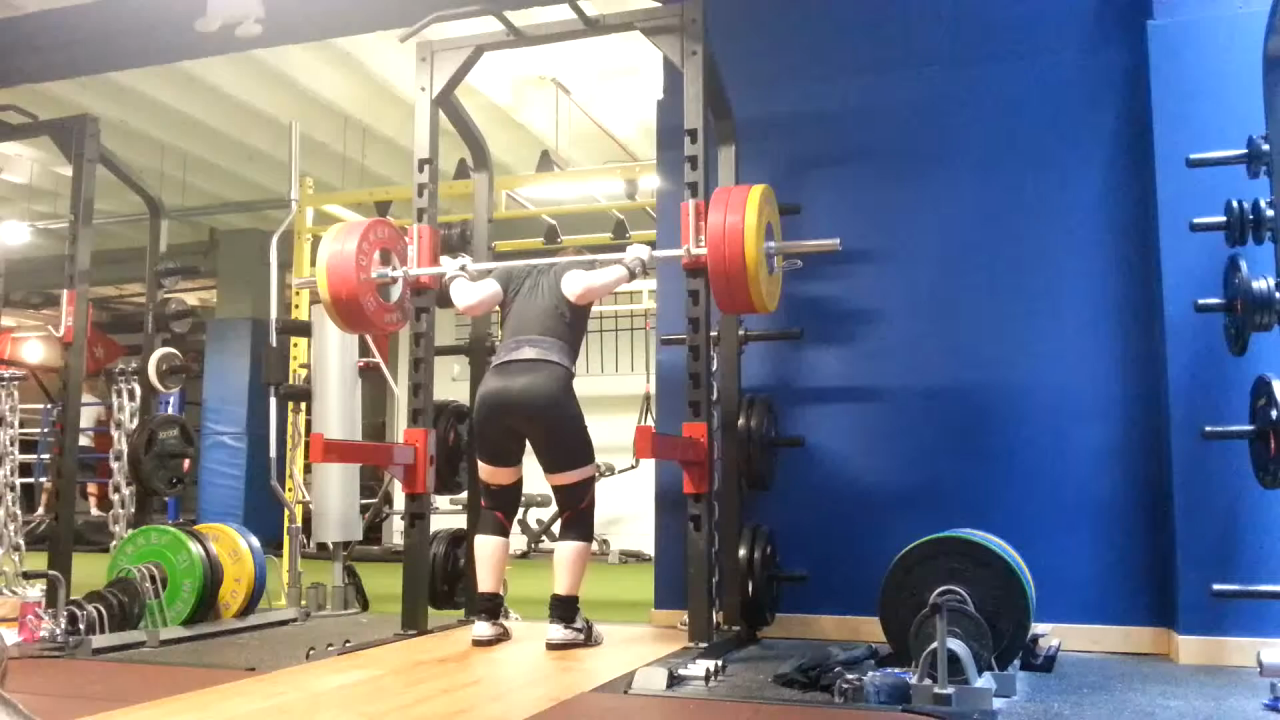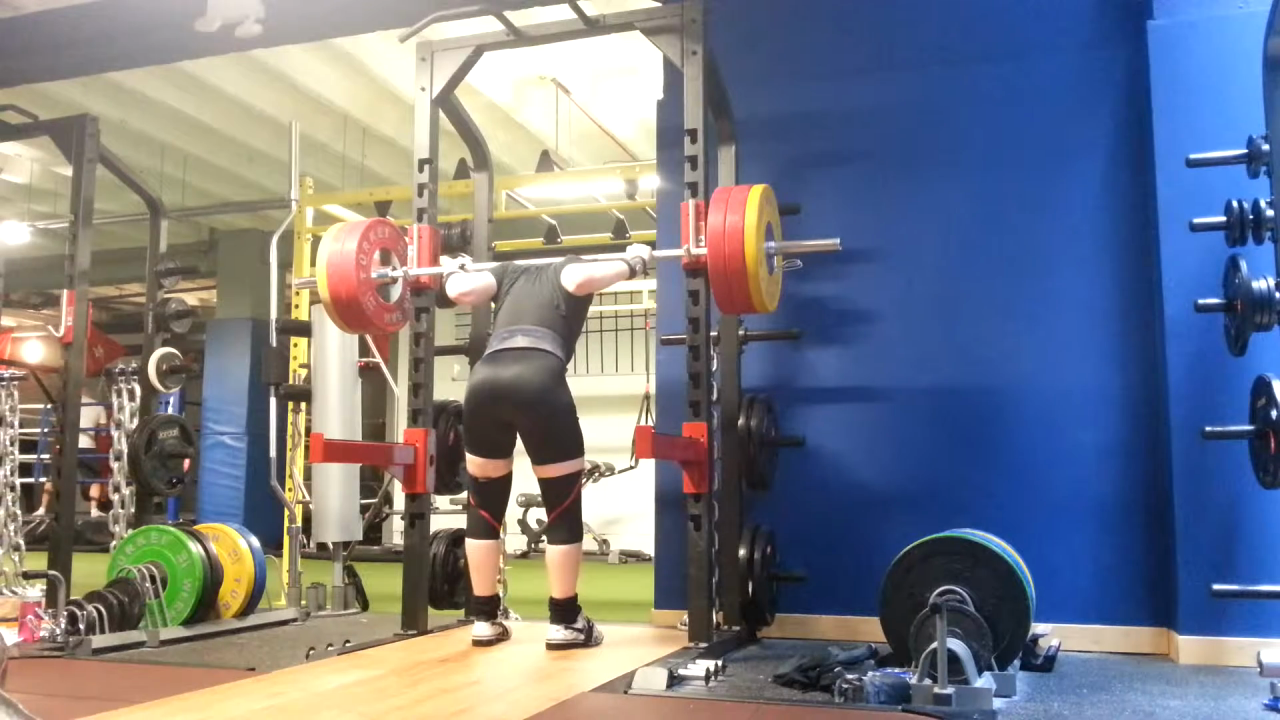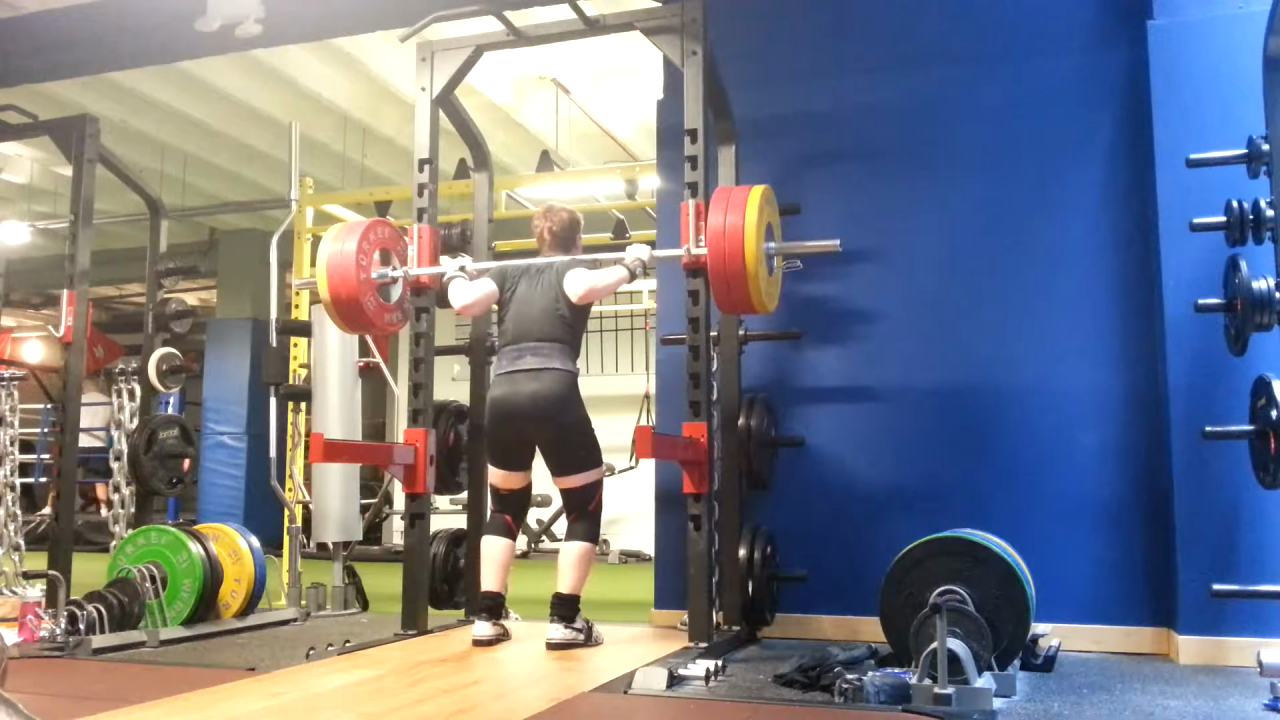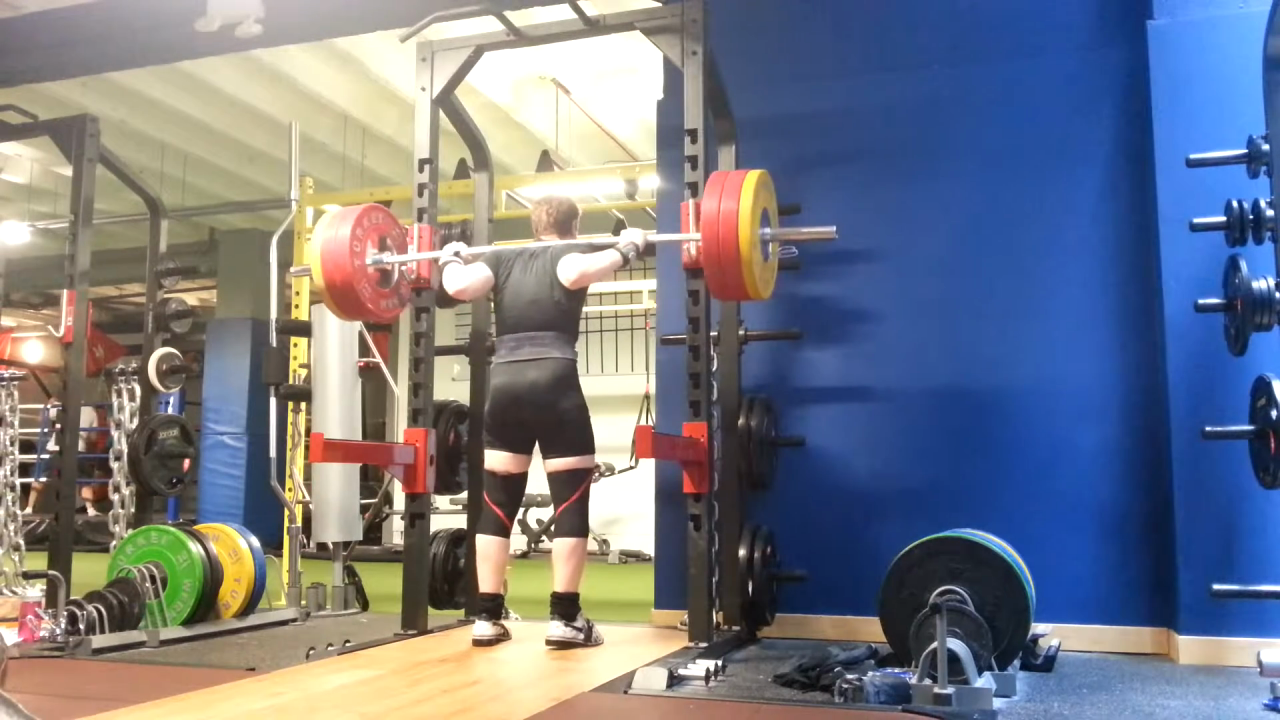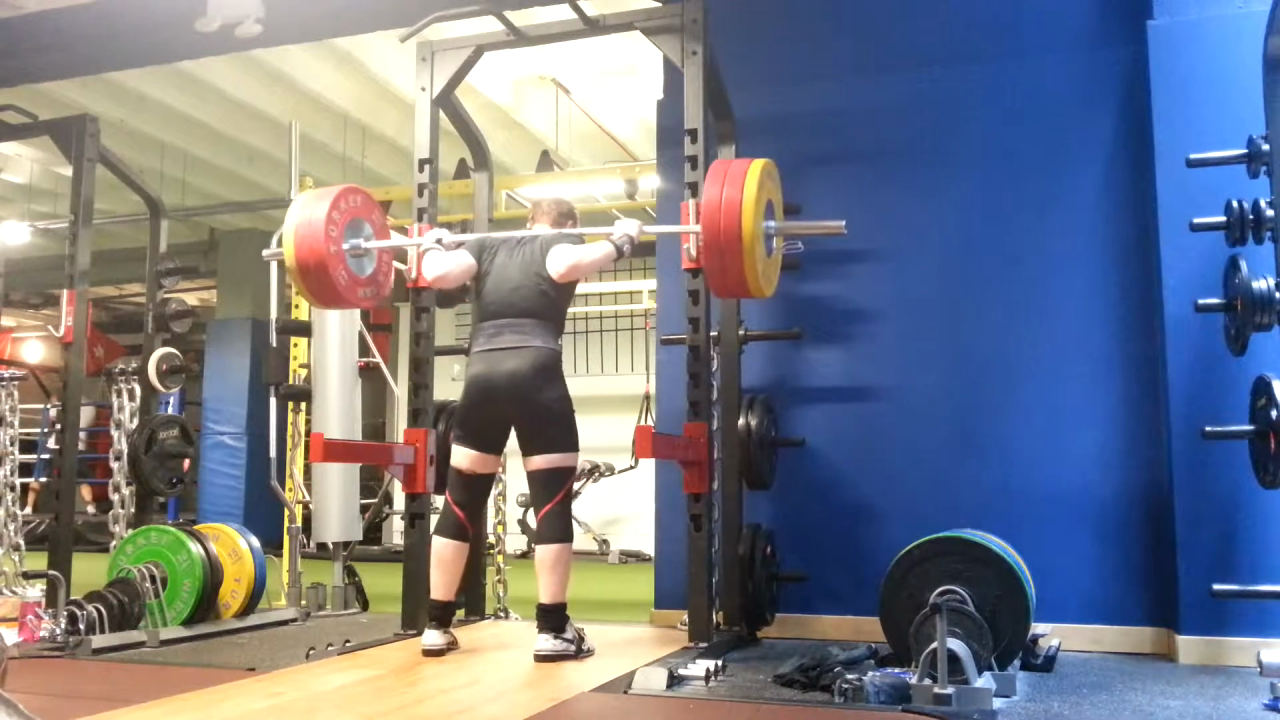
dt=1s
person 1, frame 1
left shoulder: (513, 274)
right shoulder: (580, 268)
left elbow: (470, 302)
right elbow: (581, 289)
left wrist: (455, 274)
right wrist: (631, 265)
left hip: (493, 391)
right hip: (546, 389)
left knee: (495, 507)
right knee: (577, 509)
left ankle: (486, 618)
right ankle: (564, 621)
person 1, frame 2
left shoulder: (510, 271)
right shoulder: (573, 267)
left elbow: (462, 292)
right elbow: (581, 280)
left wrist: (452, 271)
right wrist: (632, 263)
left hip: (484, 380)
right hip: (538, 378)
left knee: (484, 505)
right knee: (563, 507)
left ankle: (484, 620)
right ankle: (565, 622)
person 1, frame 3
left shoulder: (507, 272)
right shoulder: (579, 267)
left elbow: (465, 303)
right elbow: (582, 291)
left wrist: (454, 275)
right wrist: (632, 265)
left hip: (502, 396)
right hip: (553, 393)
left knee: (505, 510)
right knee: (584, 511)
left ankle: (486, 618)
right ankle: (565, 621)
person 1, frame 4
left shoulder: (502, 257)
right shoulder: (574, 251)
left elbow: (460, 287)
right elbow: (576, 274)
left wrist: (451, 260)
right wrist: (626, 249)
left hip: (503, 382)
right hip: (554, 381)
left knee: (498, 503)
right knee: (571, 503)
left ankle: (487, 617)
right ankle: (565, 618)
person 1, frame 5
left shoulder: (487, 245)
right shoulder: (567, 242)
left elbow: (438, 274)
right elbow: (566, 266)
left wrist: (431, 247)
right wrist: (621, 241)
left hip: (481, 374)
right hip: (535, 372)
left knee: (460, 504)
right knee: (552, 504)
left ankle: (436, 626)
right ankle: (553, 630)
